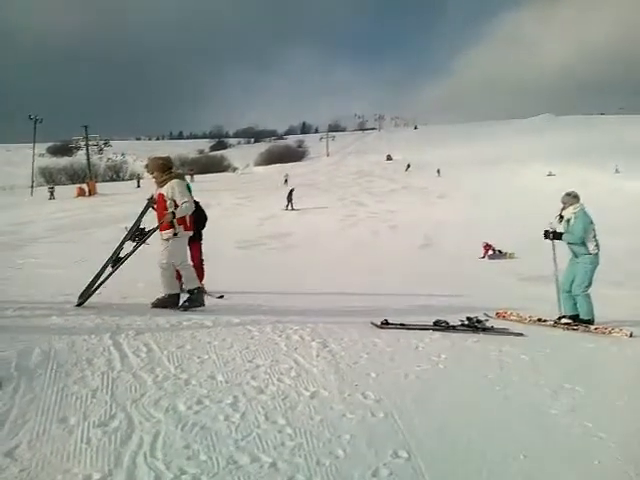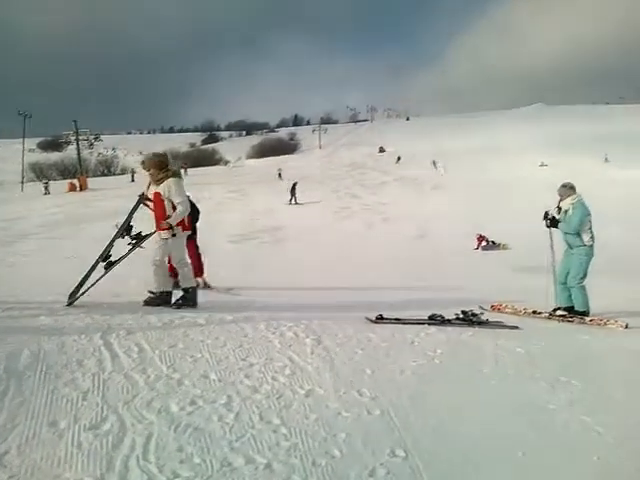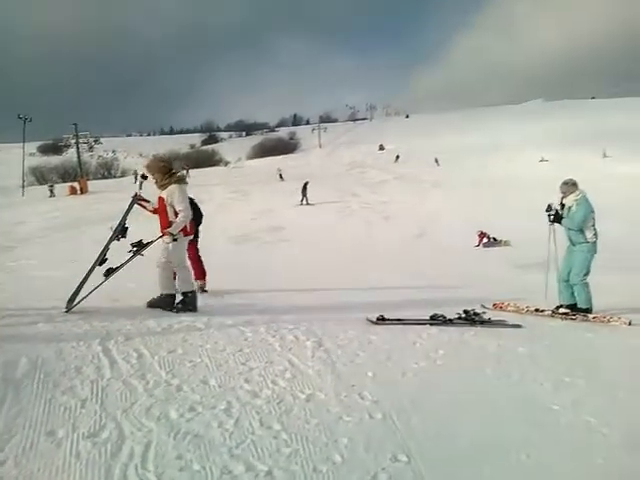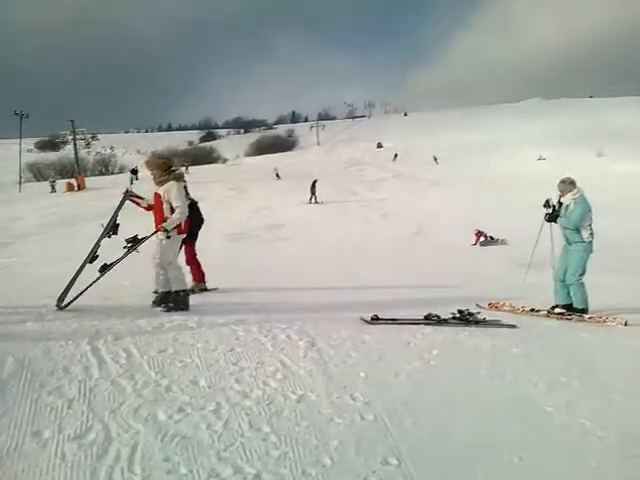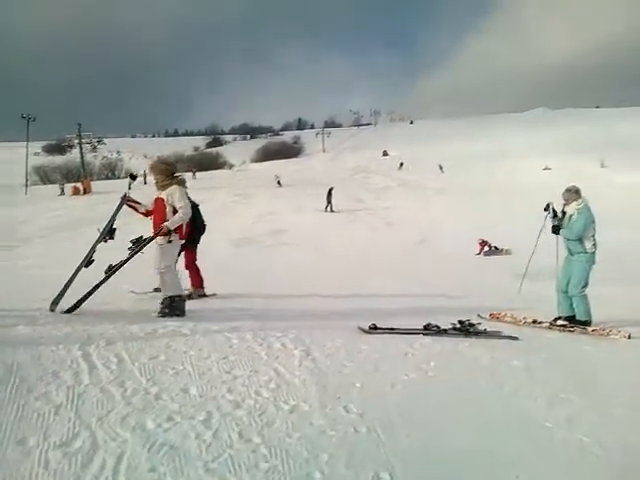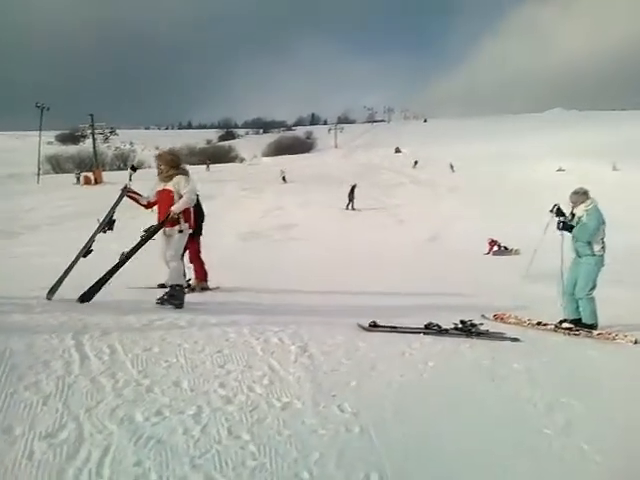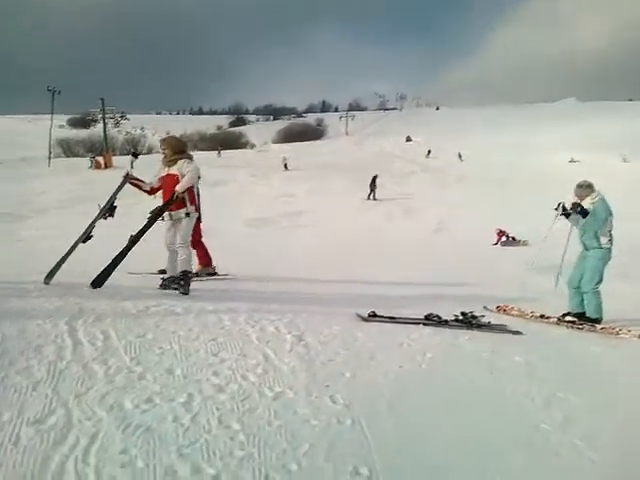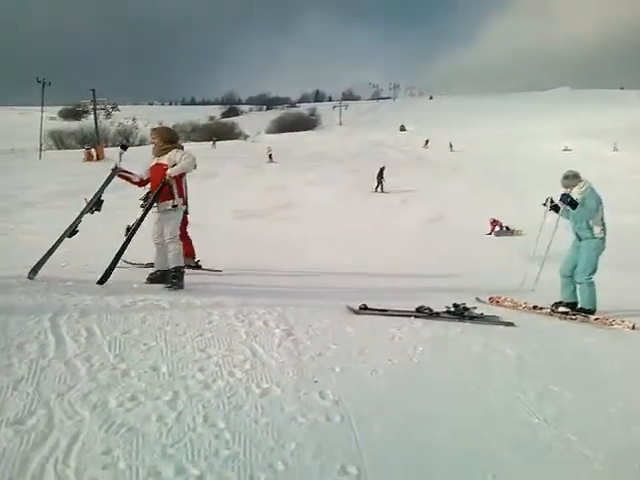
dt=0.2s
person 1, frame 1
left shoulder: (175, 183)
right shoulder: (163, 186)
left elbow: (189, 206)
left wrist: (173, 214)
right wrist: (154, 204)
left hip: (178, 230)
right hip: (168, 231)
left knee: (180, 262)
right knee: (165, 263)
left ankle: (196, 293)
right ankle: (171, 295)
person 1, frame 2
left shoulder: (172, 182)
right shoulder: (158, 184)
left elbow: (184, 206)
left wrist: (171, 222)
left hip: (176, 229)
right hip: (163, 231)
left knee: (179, 261)
right knee: (158, 261)
left ankle: (190, 294)
right ankle: (163, 293)
person 1, frame 3
left shoulder: (176, 188)
right shoulder: (166, 187)
left elbow: (185, 214)
right elbow: (158, 209)
left wrist: (173, 230)
right wrist: (141, 201)
left hip: (178, 233)
right hip: (169, 233)
left knee: (178, 264)
right knee: (163, 263)
left ankle: (189, 298)
right ankle: (167, 296)
person 1, frame 4
left shoulder: (173, 185)
right shoulder: (163, 184)
left elbow: (182, 211)
right elbow: (151, 205)
left wrist: (167, 225)
right wrist: (133, 197)
left hip: (173, 231)
right hip: (164, 231)
left knee: (169, 263)
right knee: (158, 262)
left ankle: (181, 297)
right ankle: (165, 293)
person 1, frame 5
left shoulder: (175, 189)
right shoulder: (162, 190)
left elbow: (185, 211)
right elbow: (149, 210)
left wrist: (170, 225)
right wrist: (131, 202)
left hip: (173, 235)
right hip: (163, 236)
left knee: (166, 268)
right knee: (162, 268)
left ankle: (177, 303)
right ankle: (169, 299)
person 1, frame 6
left shoulder: (180, 179)
right shoulder: (161, 184)
left elbow: (190, 195)
right elbow: (149, 202)
left wrist: (176, 209)
right wrist: (131, 194)
left hip: (180, 226)
right hip: (167, 227)
left knee: (173, 257)
right knee: (169, 258)
left ankle: (176, 291)
right ankle: (174, 291)
person 1, frame 7
left shoulder: (184, 163)
right shoulder: (164, 169)
left elbow: (194, 173)
right elbow: (151, 188)
left wrist: (180, 188)
right wrist: (133, 180)
left hip: (186, 211)
right hip: (171, 213)
left knee: (182, 243)
right knee: (171, 245)
left ankle: (184, 277)
right ankle: (173, 276)
person 1, frame 8
left shoulder: (175, 153)
right shoulder: (155, 159)
left elbow: (191, 160)
right elbow: (141, 180)
left wrist: (173, 171)
right wrist: (122, 173)
left hip: (174, 203)
right hip: (159, 204)
left knee: (171, 237)
right knee: (158, 238)
left ankle: (176, 273)
right ankle: (161, 271)
person 2, frame 1
left shoulder: (582, 217)
right shoulder: (570, 216)
left elbow: (577, 237)
right elbow: (568, 234)
left wrist: (558, 236)
right wrist: (554, 235)
left hip: (588, 258)
right hip: (576, 257)
left knee: (579, 289)
right knee: (565, 286)
left ankle: (587, 318)
right ankle: (572, 314)
person 2, frame 2
left shoulder: (579, 208)
right shoulder: (568, 207)
left elbow: (572, 228)
right elbow: (564, 225)
left wrist: (555, 224)
right wrist: (552, 218)
left hip: (582, 249)
right hip: (571, 248)
left knee: (574, 281)
right knee: (561, 278)
left ankle: (582, 309)
right ankle: (567, 305)
person 2, frame 3
left shoulder: (583, 204)
right shoulder: (571, 203)
left elbow: (576, 224)
right elbow: (567, 221)
left wrist: (559, 219)
right wrist: (556, 214)
left hip: (585, 246)
right hip: (573, 245)
left knee: (577, 278)
right knee: (564, 275)
left ankle: (585, 306)
right ankle: (569, 303)
person 2, frame 4
left shoulder: (581, 203)
right shoulder: (568, 202)
left elbow: (572, 222)
right elbow: (563, 219)
left wrist: (555, 219)
right wrist: (553, 210)
left hip: (581, 245)
right hip: (569, 244)
left knee: (573, 277)
right knee: (560, 275)
left ankle: (581, 307)
right ankle: (565, 303)
person 2, frame 5
left shoulder: (584, 213)
right shoulder: (572, 211)
left elbow: (574, 233)
right elbow: (565, 227)
left wrist: (558, 231)
left hip: (583, 256)
right hip: (571, 255)
left knee: (576, 289)
right knee: (562, 286)
left ankle: (584, 319)
right ankle: (568, 314)
person 2, frame 6
left shoulder: (594, 214)
right shoulder: (581, 212)
left elbow: (587, 234)
right elbow: (576, 230)
left wrist: (569, 228)
right wrist: (563, 217)
left hip: (592, 258)
right hip: (580, 257)
left knee: (583, 292)
right knee: (569, 288)
left ankle: (590, 322)
right ankle: (573, 317)
person 2, frame 7
left shoulder: (601, 206)
right shoulder: (588, 205)
left elbow: (596, 225)
right elbow: (580, 224)
left wrist: (583, 213)
right wrist: (566, 213)
left hip: (599, 251)
right hip: (587, 250)
left knee: (589, 285)
right knee: (574, 281)
left ankle: (594, 316)
right ankle: (578, 311)
person 2, frame 8
left shoulder: (590, 195)
right shoulder: (577, 195)
left elbow: (586, 214)
right elbow: (570, 215)
left wrist: (573, 204)
right wrist: (555, 207)
left hip: (592, 241)
right hip: (580, 239)
left knee: (583, 276)
right knee: (566, 270)
left ankle: (588, 307)
right ankle: (570, 301)
